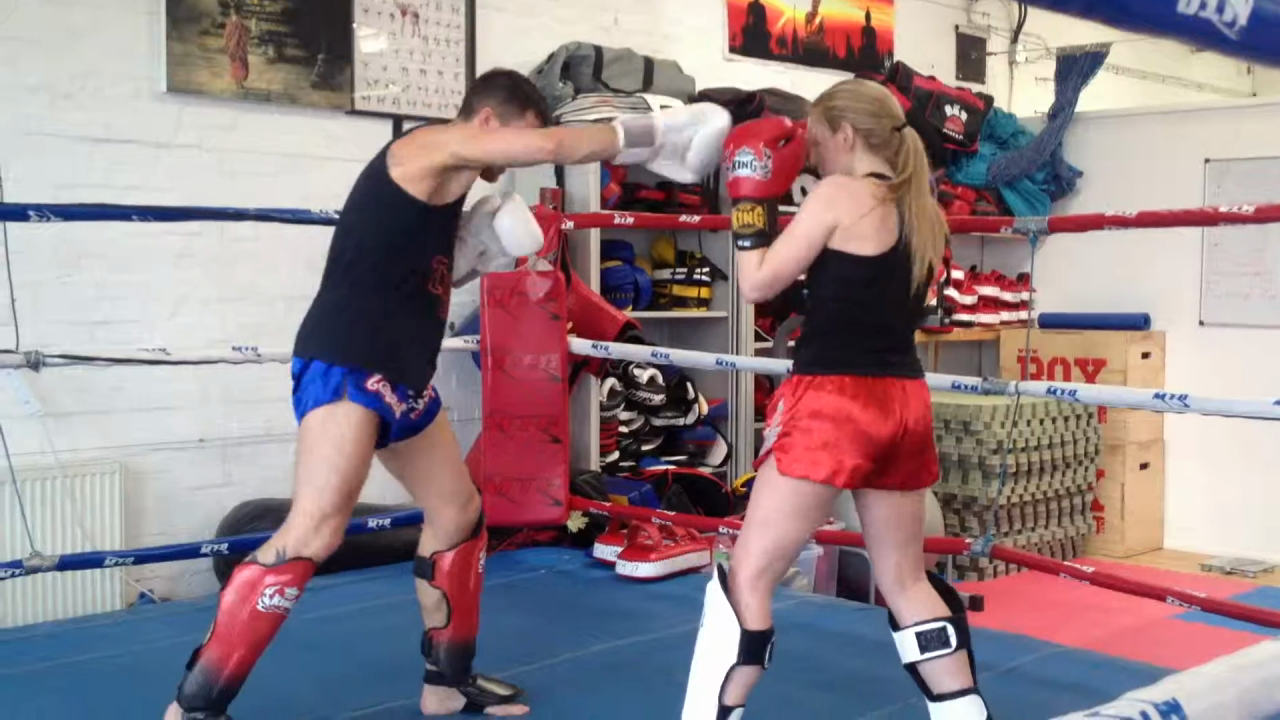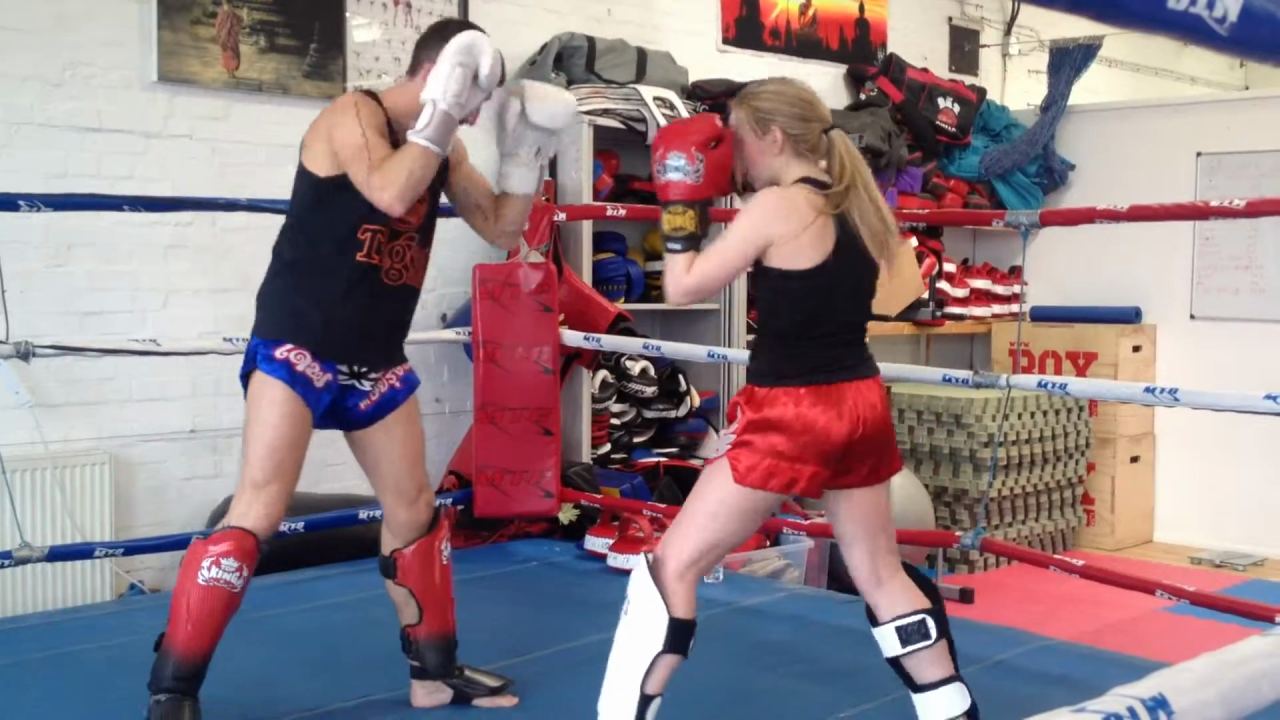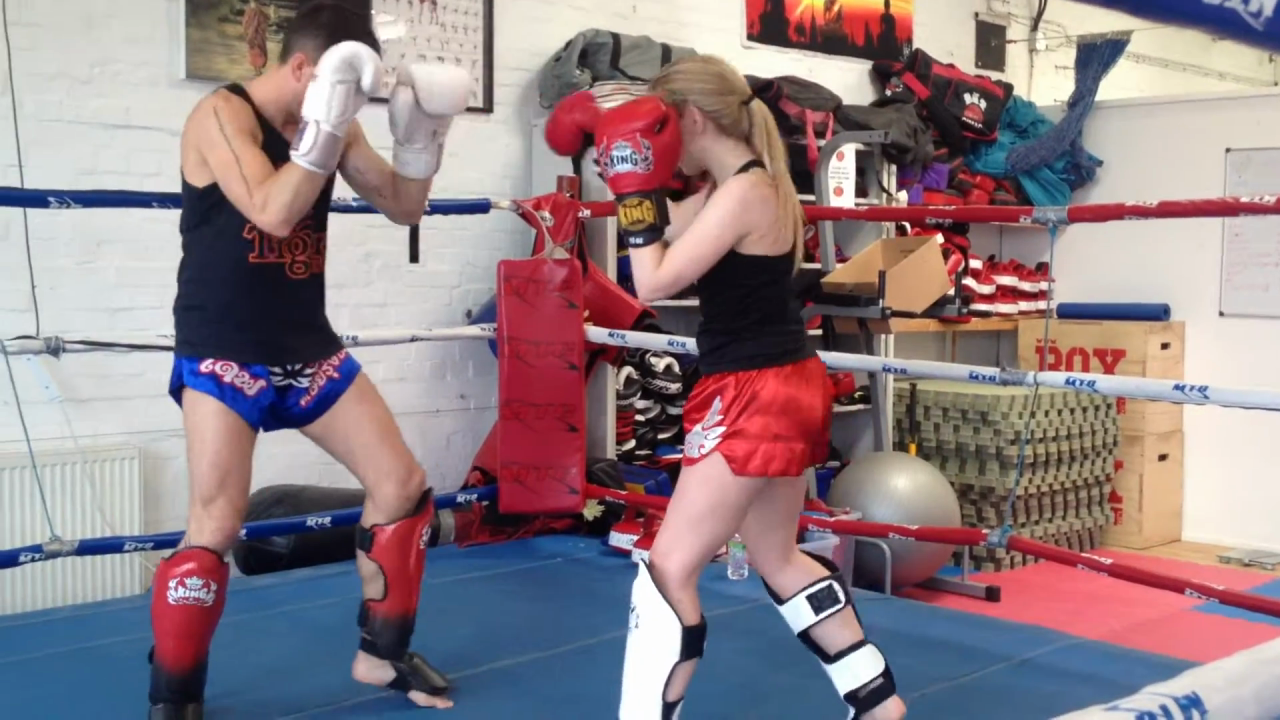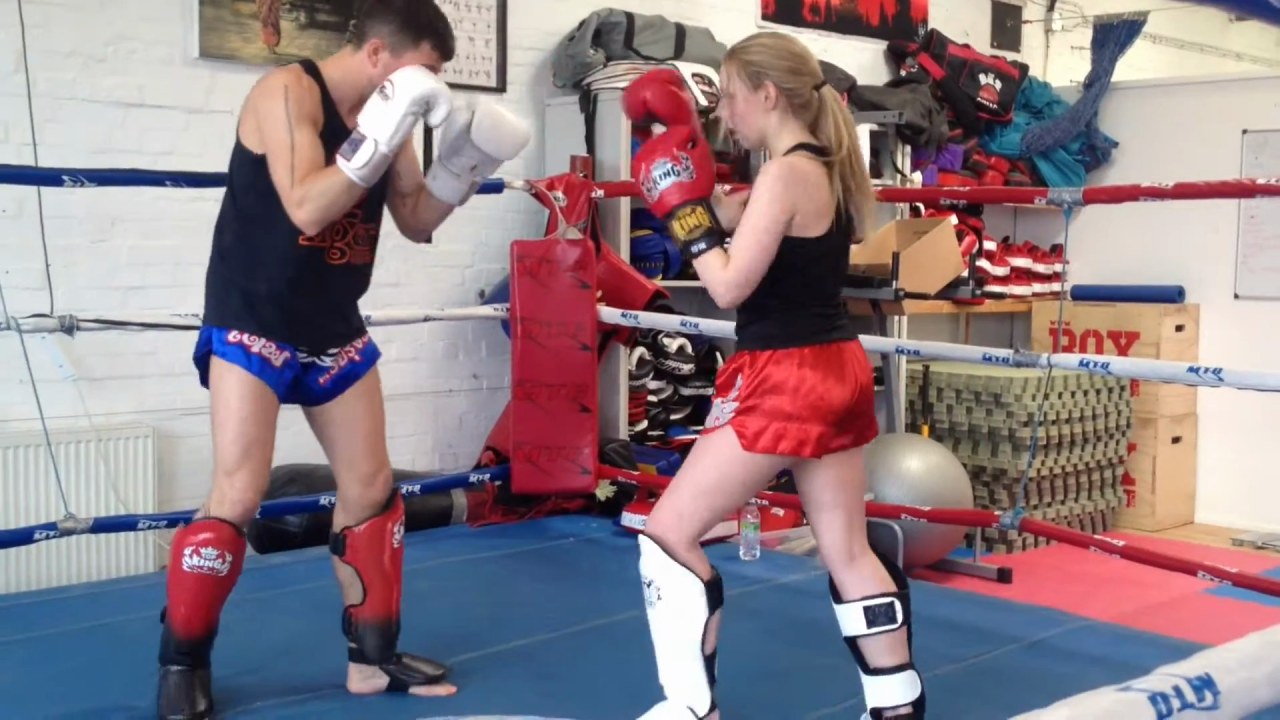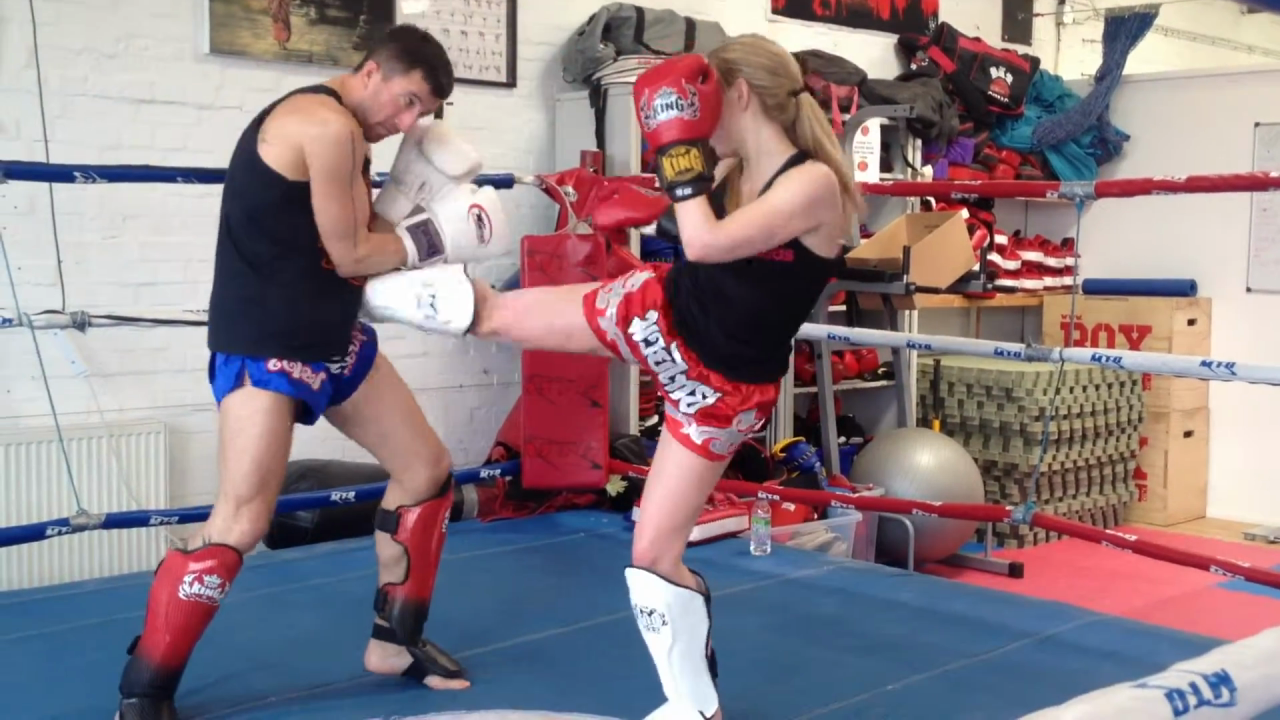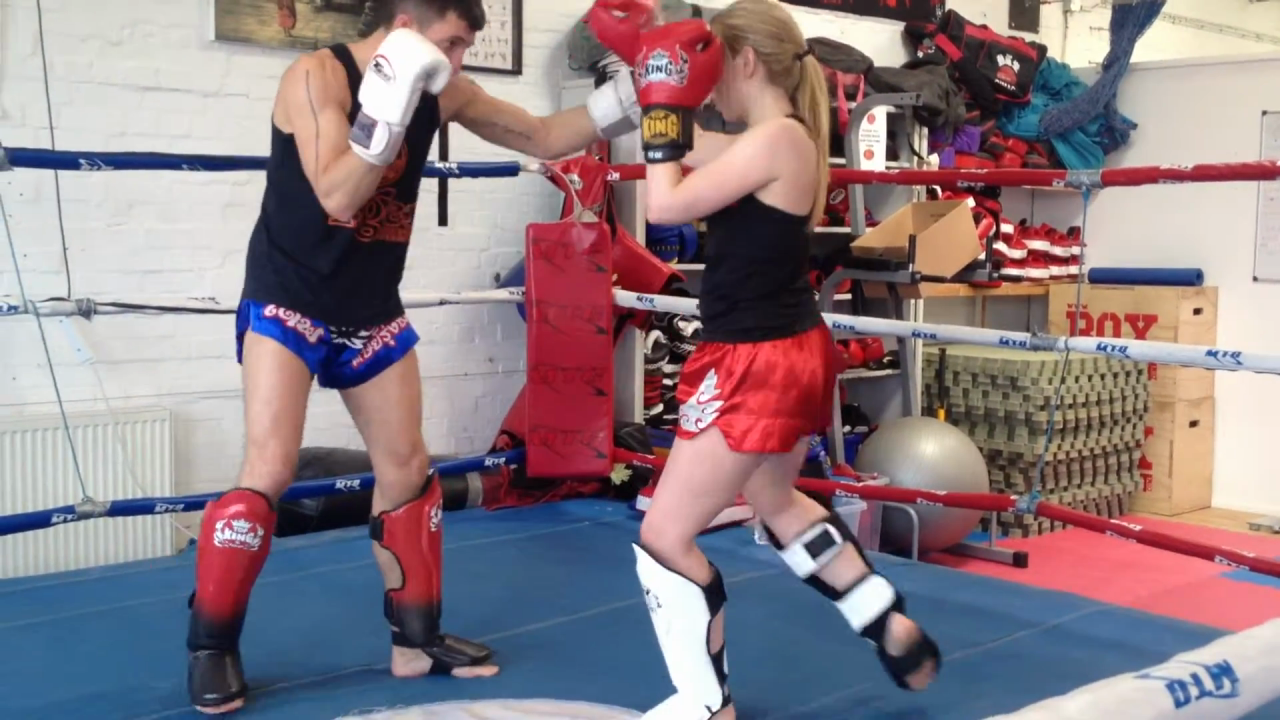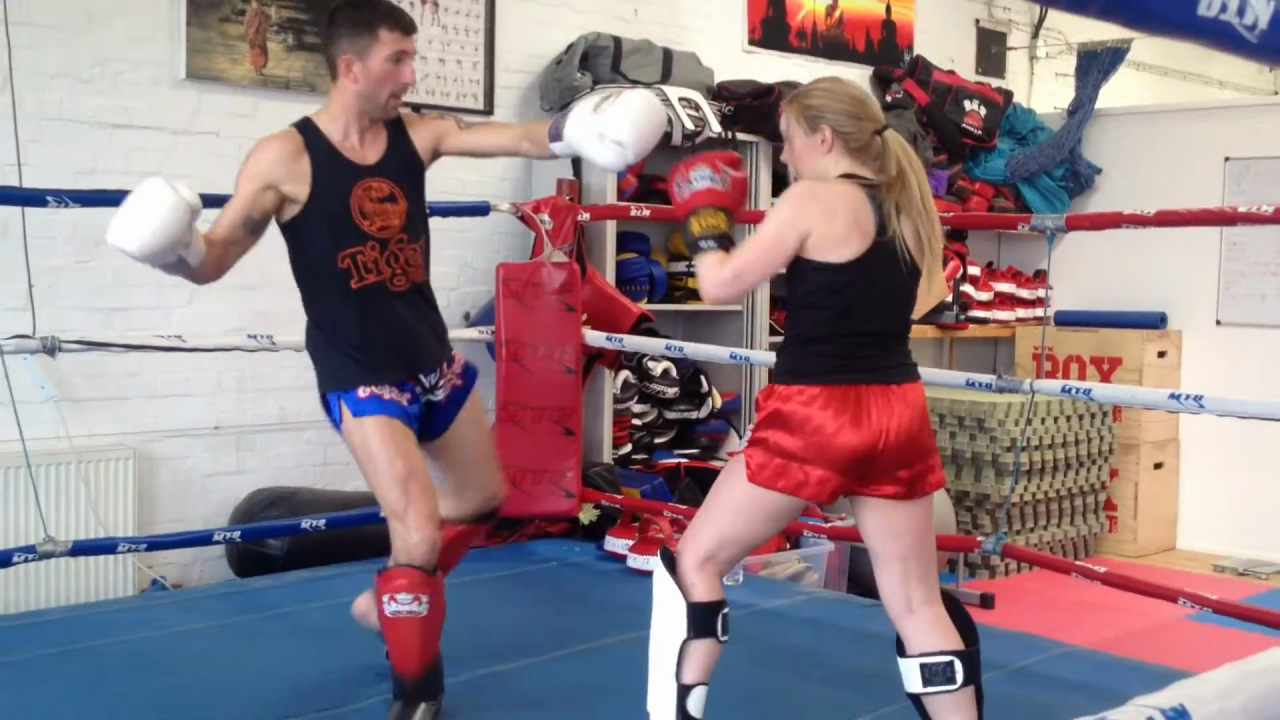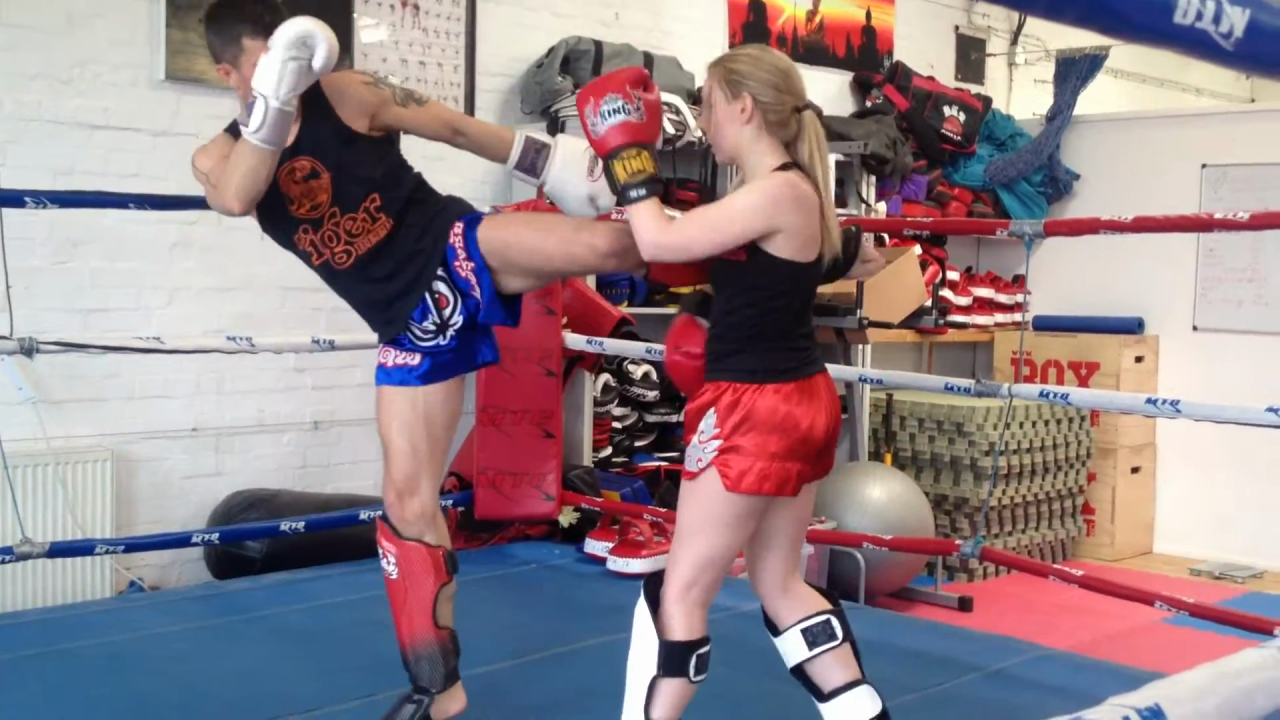
dt=0.5s
person 1, frame 1
left shoulder: (441, 176)
right shoulder: (436, 146)
right elbow: (537, 145)
left wrist: (472, 254)
right wrist: (647, 136)
left hip: (398, 372)
right hip: (345, 365)
left knee: (458, 518)
right knee: (314, 533)
person 1, frame 2
left shoulder: (440, 150)
right shoulder: (353, 115)
left elbow: (501, 230)
right elbow: (390, 194)
left wrist: (528, 152)
right wrist: (442, 111)
left hip: (376, 359)
right hip: (297, 345)
left knee: (414, 512)
right knee: (257, 513)
person 1, frame 3
left shoulder: (330, 123)
right shoulder: (221, 115)
left elbow: (402, 206)
right elbow: (272, 215)
left wrist: (420, 133)
right wrist: (324, 122)
left hip: (309, 347)
right hip: (222, 352)
left knee: (402, 487)
right knee: (214, 527)
left ankle: (383, 650)
person 1, frame 4
left shoulder: (382, 109)
right shoulder: (287, 92)
left elbow: (415, 222)
right elbow: (306, 209)
left wrist: (462, 162)
right wrist: (380, 134)
left hip: (334, 330)
right hip: (253, 324)
left knee: (370, 491)
right knee: (236, 497)
left ankle: (373, 656)
right ankle: (184, 662)
person 1, frame 5
left shoulder: (330, 126)
right shoulder: (328, 125)
right elbow: (350, 257)
left wrist: (410, 192)
right wrist: (435, 231)
left hip: (329, 338)
right hip: (262, 344)
left knee: (426, 468)
right knee: (241, 523)
left ankle: (395, 638)
person 1, frame 6
left shoulder: (437, 87)
right shoulder: (318, 74)
left elbow: (536, 137)
right elbow: (339, 199)
left wrist: (617, 104)
right wrist: (386, 112)
left hip: (371, 312)
right hip: (289, 301)
left knee: (405, 474)
right knee: (268, 472)
left ankle: (416, 639)
right ankle: (212, 648)
person 1, frame 7
left shoulder: (417, 131)
right shoulder: (288, 157)
left elbow: (513, 136)
right elbow: (209, 261)
left wrist: (585, 128)
right wrist: (168, 245)
left hip: (437, 360)
right hip: (364, 373)
left knee: (473, 503)
right knee: (420, 539)
left ankle: (385, 601)
person 1, frame 8
left shoulder: (347, 94)
right shoulder: (217, 154)
left elbow: (454, 125)
right elbow: (236, 199)
left wrist: (546, 159)
right wrist: (275, 99)
left hip: (460, 249)
right hip: (414, 323)
left knee: (604, 243)
right knee: (408, 500)
person 2, frame 1
left shoulder: (841, 195)
right shoulder: (922, 211)
left elbow: (755, 285)
left wrist: (751, 198)
left hip: (830, 406)
right hip: (902, 403)
left knee: (749, 575)
right knee: (904, 579)
person 2, frame 2
left shoulder: (771, 207)
right shoulder: (857, 204)
left elbow: (682, 290)
left wrist: (681, 199)
left hip: (787, 414)
right hip: (858, 403)
left knee: (675, 564)
right knee: (880, 572)
person 2, frame 3
left shoulder: (743, 194)
right shoulder: (760, 183)
left elbow: (653, 284)
right elbow: (682, 232)
left wrist: (633, 187)
right wrist: (634, 175)
left hip: (754, 396)
right hip: (791, 388)
left knee: (671, 569)
right knee: (777, 557)
person 2, frame 4
left shoulder: (785, 174)
right shoulder: (828, 166)
left elbow: (729, 288)
right elbow: (740, 219)
left wrist: (682, 201)
right wrist: (686, 134)
left hip: (782, 379)
right hip: (836, 370)
left knee: (669, 530)
right knee: (846, 549)
person 2, frame 5
left shoulder: (816, 185)
right shoulder: (748, 170)
left elbow: (709, 243)
left wrist: (678, 145)
right wrist: (659, 215)
left hip: (730, 386)
right hip: (660, 312)
left knee: (654, 550)
right knee: (499, 312)
right ankle: (363, 286)
person 2, frame 6
left shoulder: (774, 142)
right shoulder: (784, 137)
left elbow: (664, 205)
right elbow: (705, 155)
left wrist: (664, 106)
right wrist: (645, 68)
left hip: (756, 364)
right hip: (780, 349)
left knee: (664, 536)
right knee: (774, 499)
right ankle: (894, 632)
person 2, frame 7
left shoulder: (811, 199)
right shoulder: (906, 208)
left elbow: (721, 286)
left wrist: (707, 212)
left hip: (814, 414)
right hip: (898, 411)
left knee: (696, 561)
right knee: (917, 601)
person 2, frame 8
left shoulder: (778, 191)
right shoulder: (787, 187)
left elbow: (660, 242)
left wrist: (623, 148)
left hip: (754, 409)
right hip: (796, 401)
left knee: (682, 590)
right knee: (779, 583)
